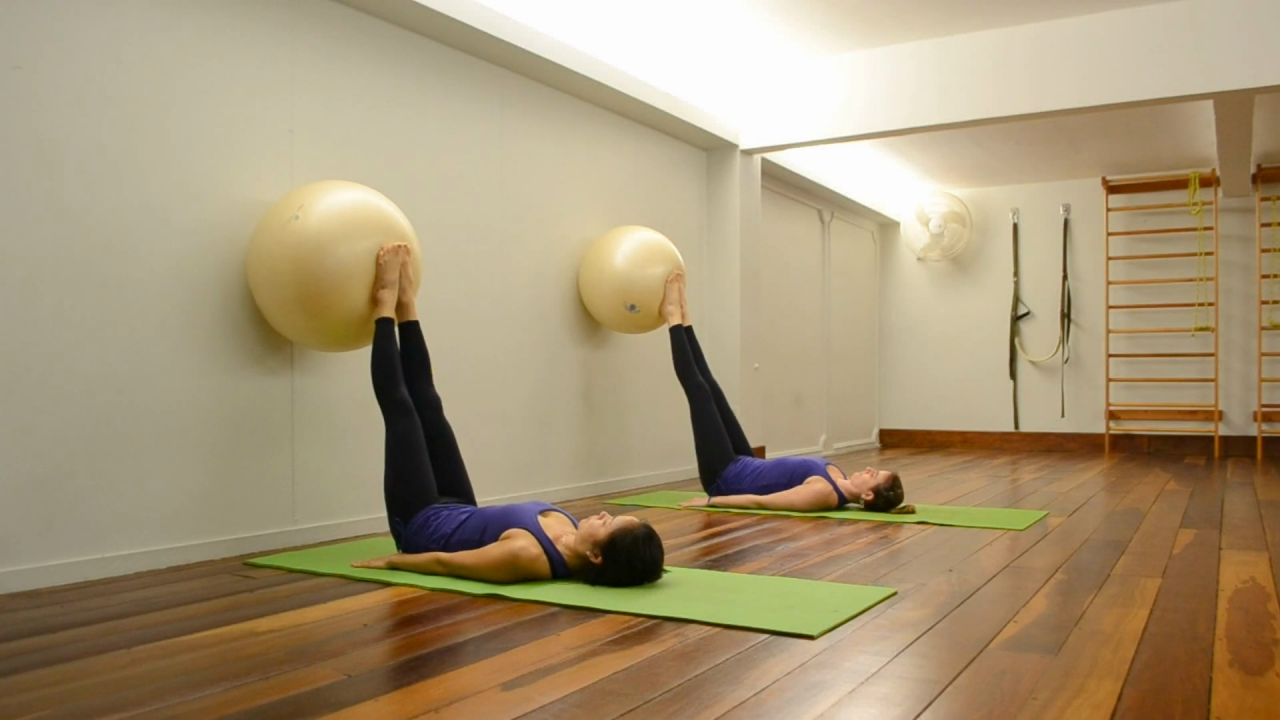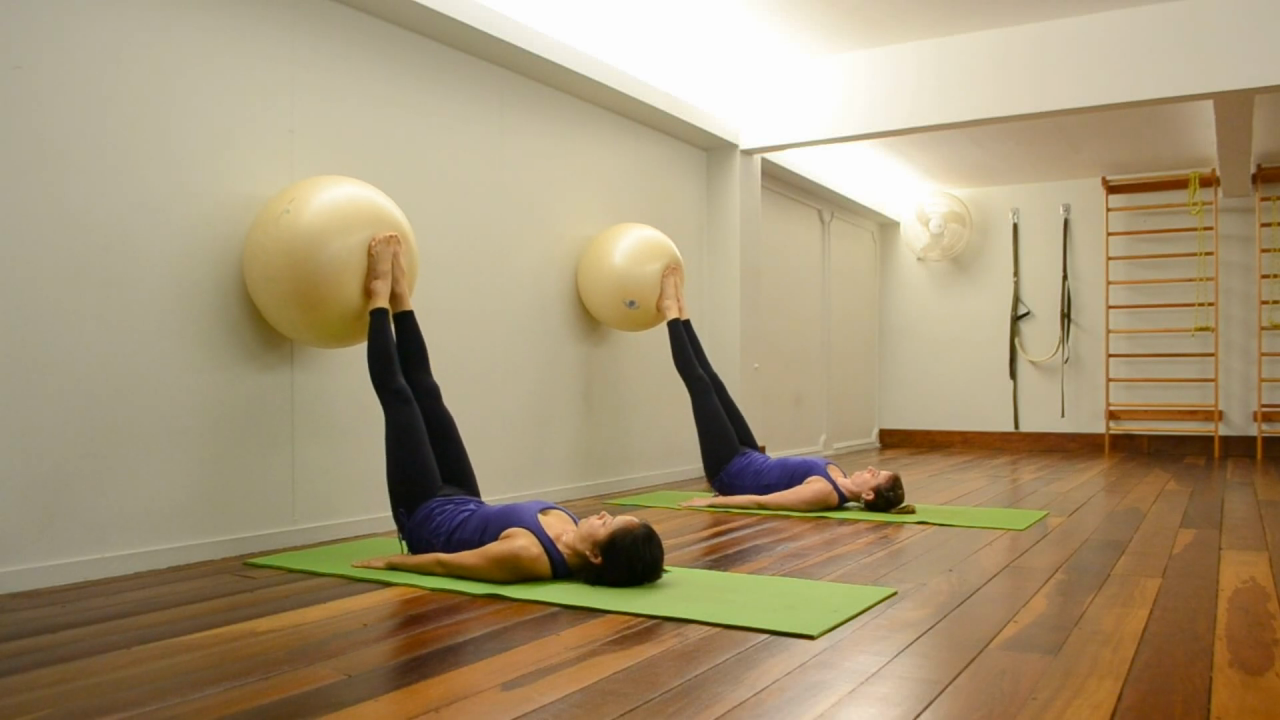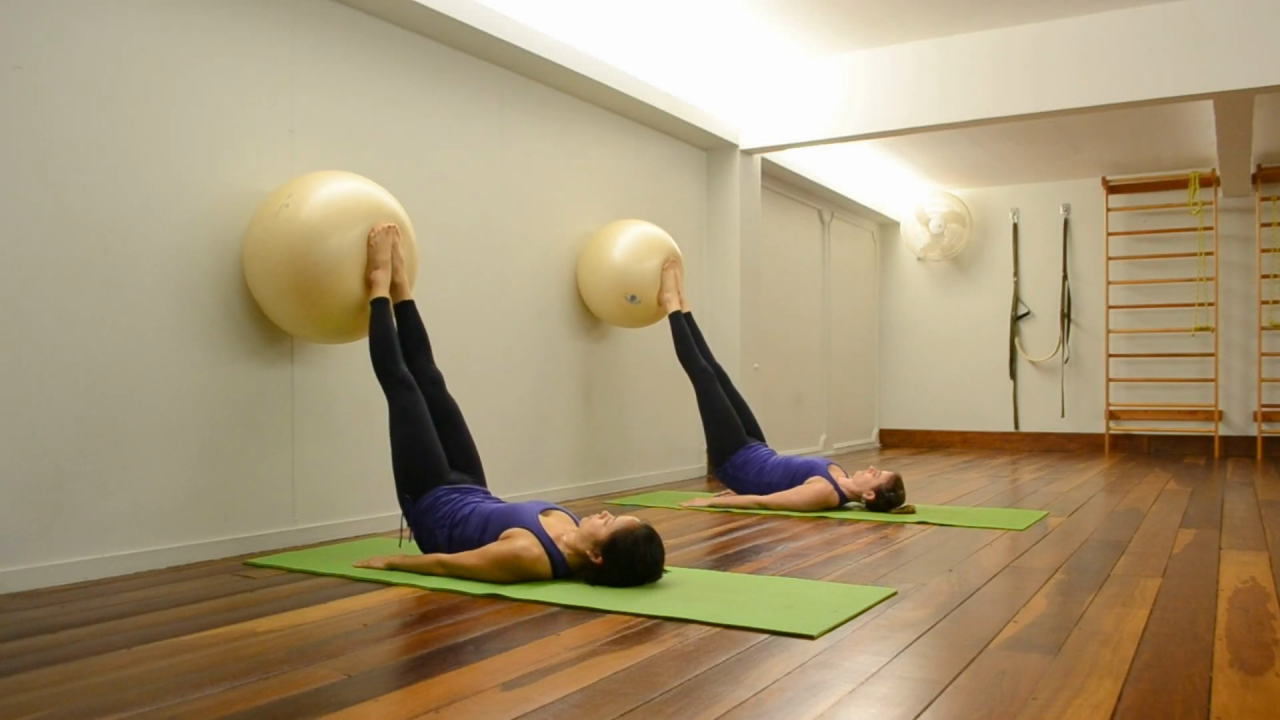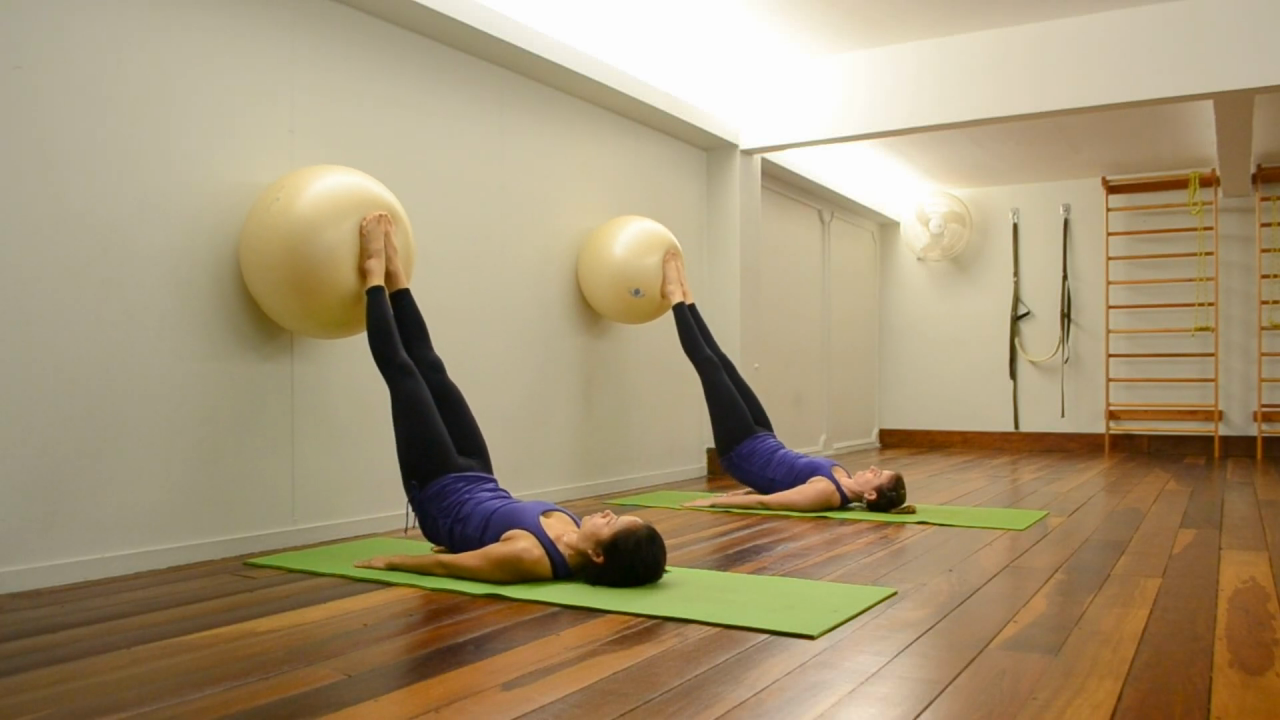
dt=1s
person 1, frame 1
left shoulder: (528, 555)
right shoulder: (573, 540)
left elbow: (442, 562)
left hip: (421, 524)
right hip: (457, 513)
left knee: (400, 406)
left ankle: (388, 303)
right ankle: (403, 304)
person 1, frame 2
left shoulder: (528, 556)
right shoulder: (573, 537)
left elbow: (442, 563)
left hip: (427, 516)
right hip: (461, 506)
left knee: (398, 396)
right knee: (426, 393)
left ankle: (381, 294)
right ankle: (396, 295)
person 1, frame 3
left shoulder: (528, 556)
right shoulder: (574, 539)
left elbow: (443, 565)
left hip: (434, 506)
right hip: (468, 497)
left knee: (401, 384)
right knee: (429, 382)
left ankle: (381, 284)
right ankle: (397, 285)
person 1, frame 4
left shoulder: (530, 558)
right shoulder: (574, 540)
left elbow: (443, 565)
left hip: (441, 493)
right hip: (476, 485)
left knee: (402, 372)
right knee: (431, 370)
left ankle: (376, 273)
right ankle: (391, 274)
person 2, frame 1
left shoulder: (825, 493)
right shoulder: (837, 480)
left elbow: (760, 502)
left wrist: (710, 501)
left hip: (726, 477)
right hip: (742, 467)
left knee: (699, 390)
right knee: (711, 390)
left ankle: (674, 317)
person 2, frame 2
left shoulder: (825, 492)
right shoulder: (838, 479)
left elbow: (761, 502)
left wrist: (711, 502)
left hip: (731, 470)
right hip: (748, 461)
left knee: (700, 383)
right knee: (713, 383)
left ankle: (671, 311)
right ankle: (679, 311)
person 2, frame 3
left shoulder: (826, 493)
right shoulder: (839, 479)
left elbow: (762, 502)
left wrist: (711, 502)
left hip: (737, 461)
right hip: (755, 455)
left knee: (703, 375)
right knee: (716, 374)
left ankle: (672, 304)
right ankle: (680, 304)
person 2, frame 4
left shoulder: (828, 494)
right shoulder: (843, 481)
left elbow: (764, 503)
left hip: (742, 450)
right hip: (762, 444)
left knee: (709, 364)
right knee: (722, 364)
left ankle: (676, 296)
right ankle: (684, 298)
